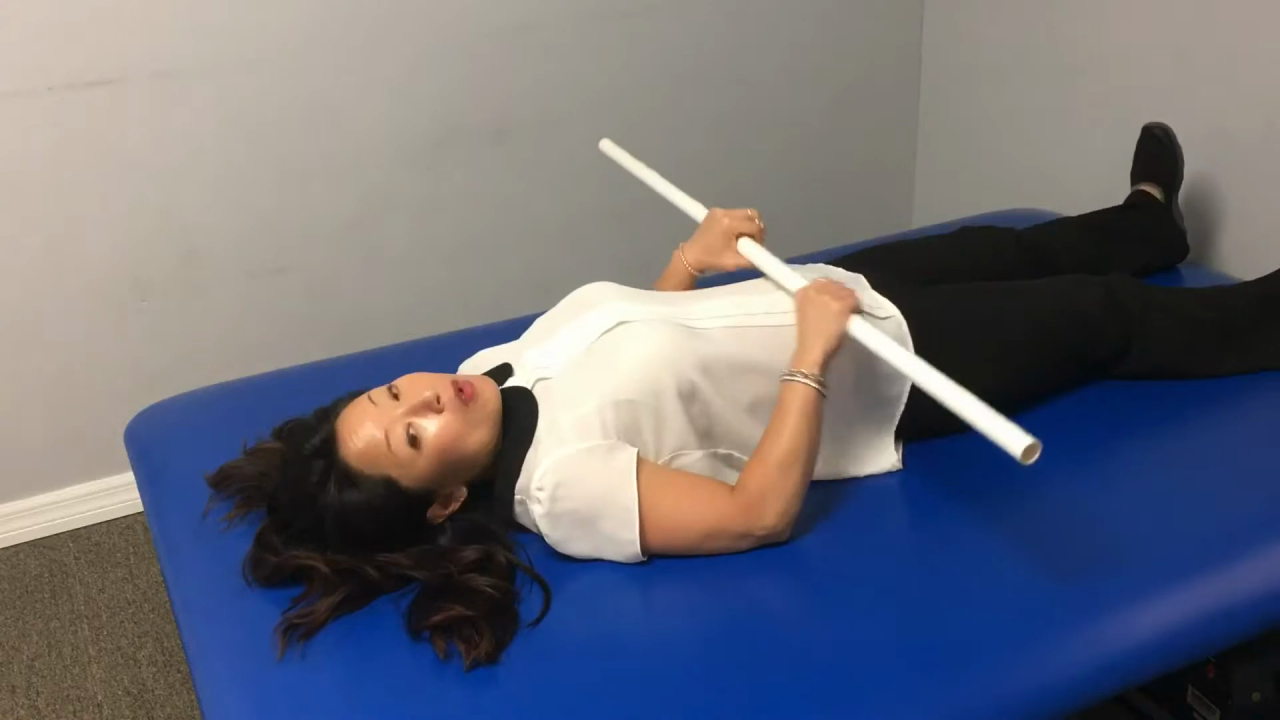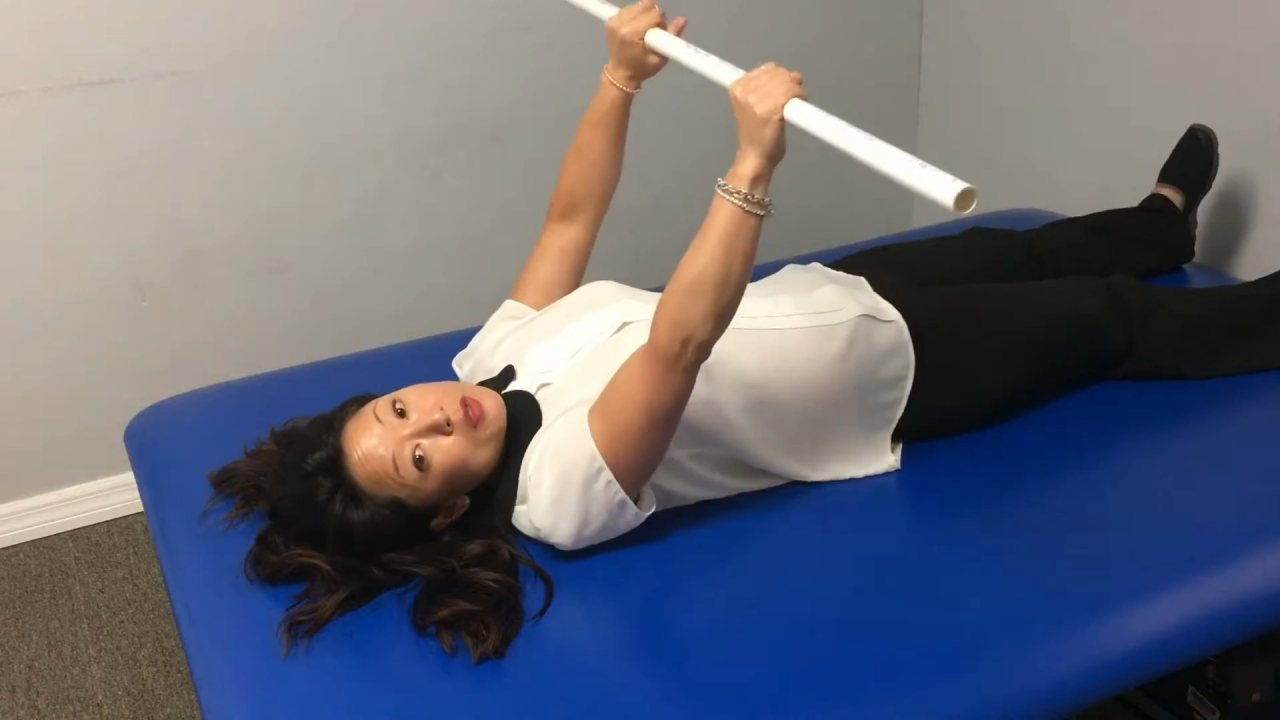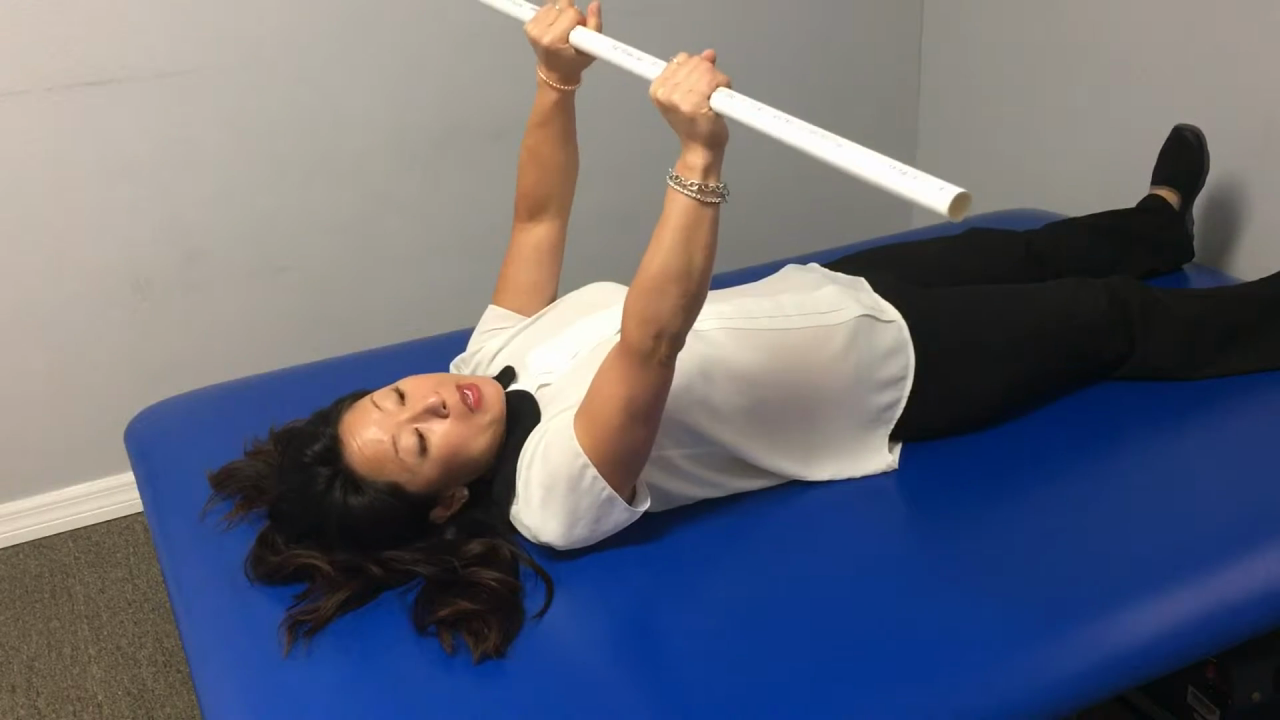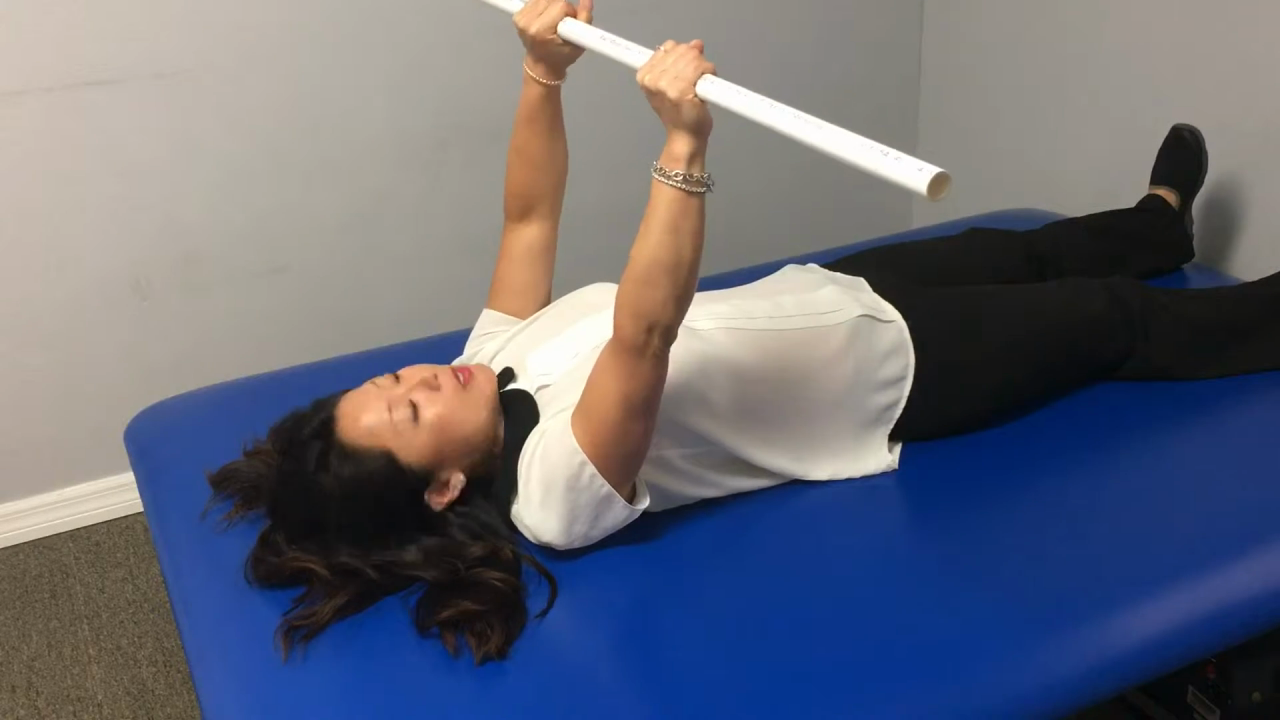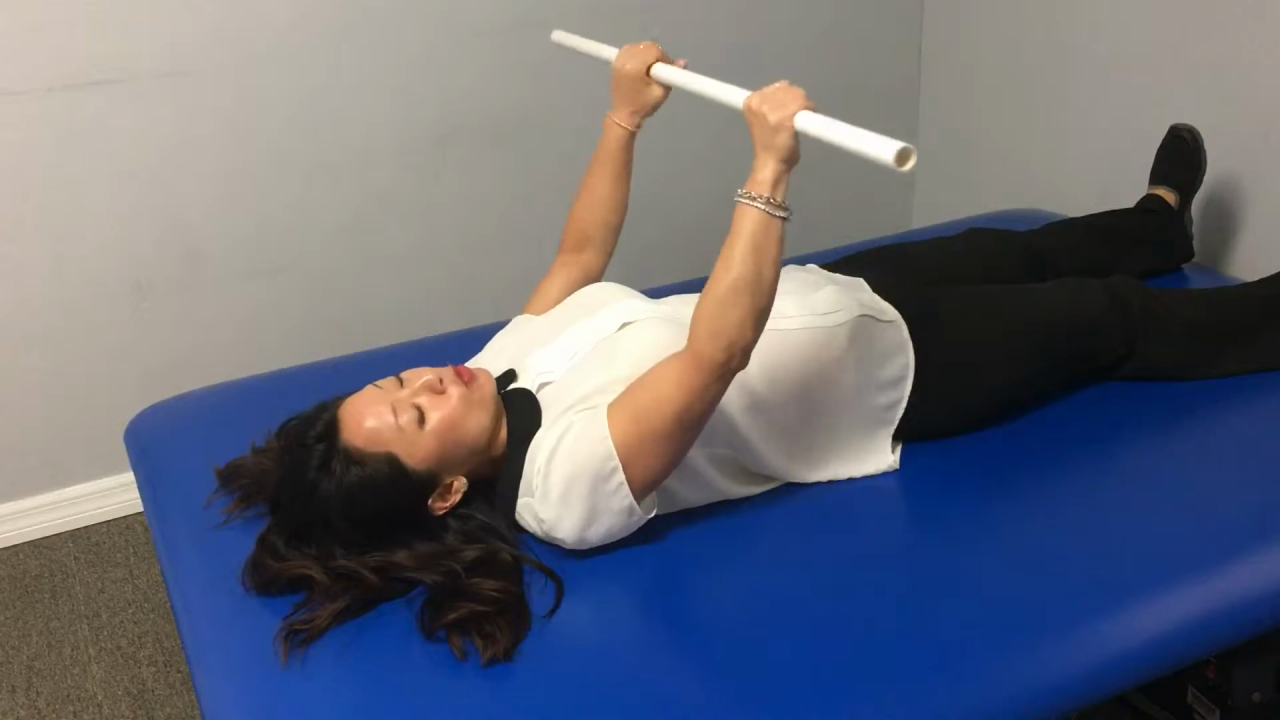
dt=1s
person 1, frame 1
left shoulder: (490, 367)
right shoulder: (560, 487)
right elbow: (759, 514)
left wrist: (687, 263)
right wrist: (809, 356)
left hip: (827, 289)
right hip: (884, 368)
left knee: (1011, 249)
right knee: (1108, 322)
left ankle: (1143, 222)
person 1, frame 2
left shoulder: (495, 357)
right shoulder: (565, 488)
left elbow: (570, 218)
right elbow: (682, 340)
right wrist: (753, 161)
left hip: (832, 292)
right hip: (889, 371)
left knee: (1012, 251)
right knee: (1113, 322)
left ankle: (1162, 220)
person 1, frame 3
left shoulder: (493, 357)
right shoulder: (557, 491)
left elbow: (540, 215)
right elbow: (654, 340)
right wrist: (700, 157)
left hip: (830, 290)
right hip: (893, 365)
left knee: (1012, 251)
right knee: (1114, 323)
left ankle: (1158, 222)
person 1, frame 4
left shoulder: (495, 357)
right shoulder: (559, 490)
left elbow: (529, 217)
right elbow: (644, 333)
right wrist: (682, 144)
left hip: (828, 289)
right hip: (891, 366)
left knee: (1014, 251)
right knee: (1114, 323)
left ankle: (1157, 221)
person 1, frame 5
left shoulder: (503, 362)
right shoulder: (570, 484)
left elbow: (580, 254)
right elbow: (719, 351)
left wrist: (623, 120)
right wrist: (770, 168)
left hip: (833, 289)
right hip: (891, 364)
left knee: (1018, 254)
right knee: (1112, 321)
left ankle: (1155, 222)
